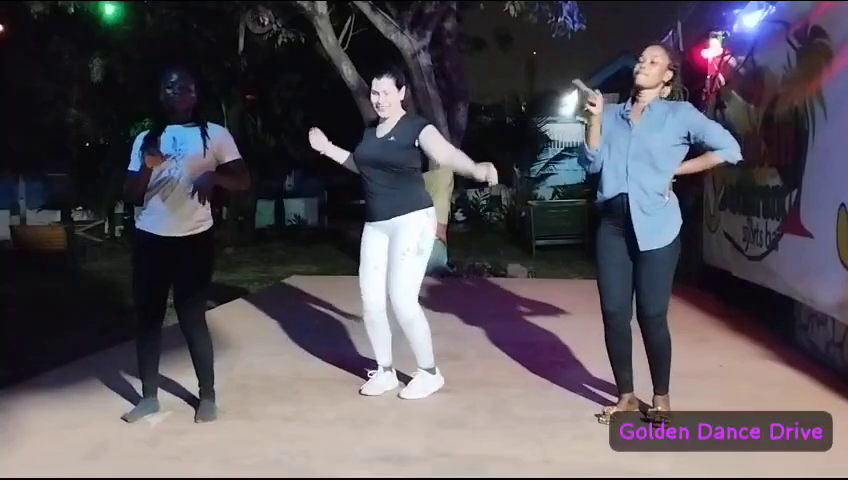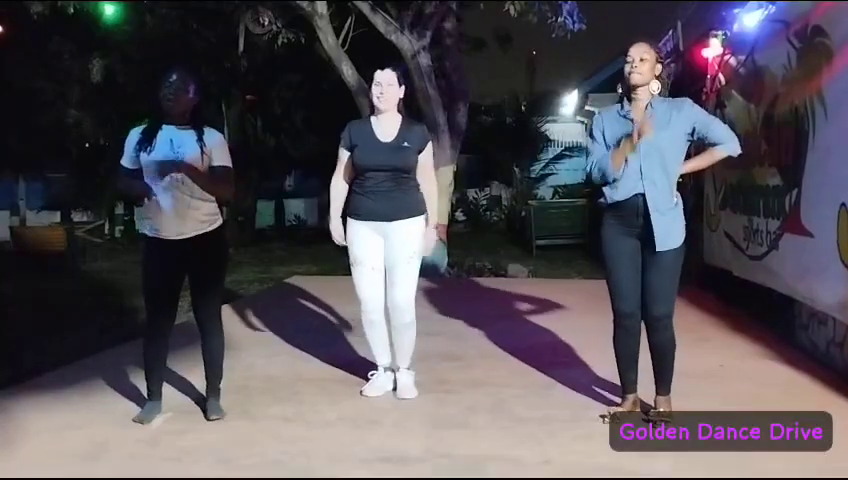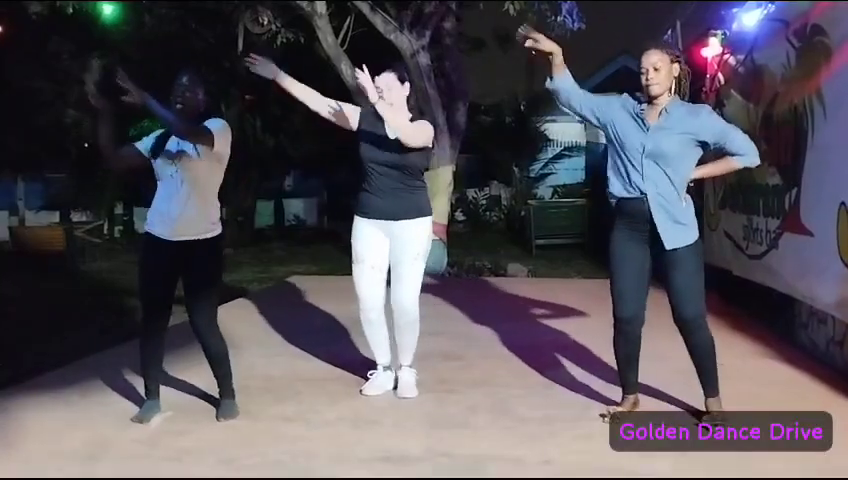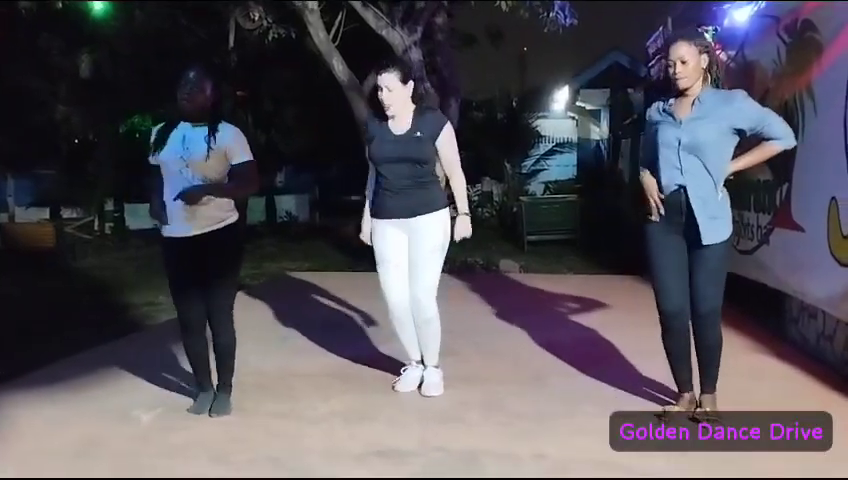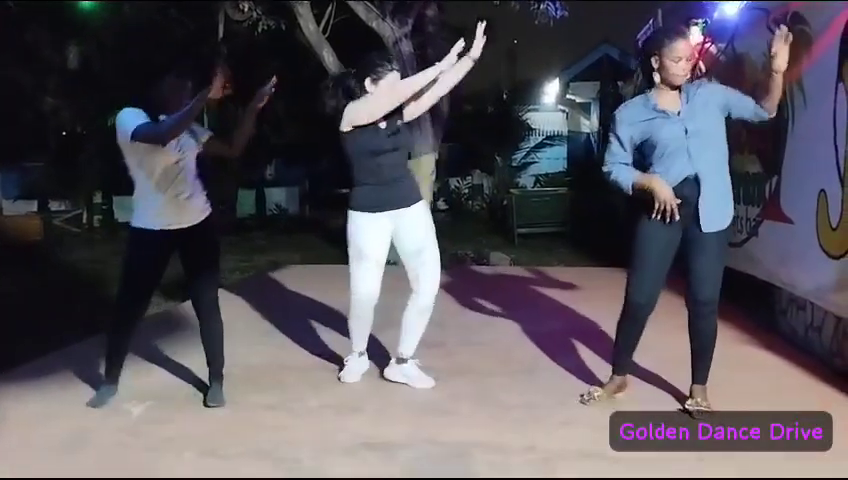
dt=0.5s
person 1, frame 1
left shoulder: (680, 114)
right shoulder: (612, 115)
left elbow: (728, 149)
right elbow: (591, 164)
left wrist: (675, 169)
right wrist: (595, 120)
left hip: (656, 224)
right hip: (612, 223)
left knee: (651, 314)
right knee: (614, 312)
left ankle: (661, 397)
right ankle: (626, 395)
person 1, frame 2
left shoulder: (681, 110)
right shoulder: (606, 118)
left elbow: (728, 142)
right elbow: (599, 172)
left wrist: (680, 168)
right wrist: (631, 141)
left hip: (663, 223)
right hip: (619, 222)
left knee: (658, 315)
right knee: (625, 313)
left ankle: (663, 397)
right ankle: (629, 396)
person 1, frame 3
left shoulder: (697, 117)
right shoulder: (621, 111)
left elbow: (747, 153)
right elbow: (573, 98)
left wrist: (693, 173)
right wrist: (556, 55)
left hip: (675, 226)
right hip: (628, 225)
left knee: (690, 316)
right knee: (627, 317)
left ankle: (713, 399)
right ankle: (629, 396)
person 1, frame 4
left shoulder: (731, 103)
right shoulder: (657, 112)
left elbow: (783, 136)
left wrist: (730, 167)
right wrist: (646, 178)
left hip: (709, 219)
right hip: (665, 218)
left knee: (706, 312)
right knee: (672, 310)
left ankle: (708, 396)
right ankle: (685, 394)
person 1, frame 5
left shoulder: (708, 94)
right shoulder: (631, 113)
left elbow: (762, 111)
right elbow: (614, 167)
left wrist: (778, 71)
right wrist: (651, 183)
left hip: (708, 211)
right hip: (662, 210)
left knee: (703, 302)
right knee: (639, 299)
left ankle: (699, 389)
right ankle: (618, 377)
person 2, frame 1
left shoulder: (215, 134)
right shoulder: (145, 139)
left elbow: (243, 180)
right elbow: (131, 194)
left wrist: (213, 175)
right wrist: (147, 169)
left hip: (194, 239)
right hip: (150, 238)
left knee: (191, 317)
right knee: (148, 316)
left ankle: (207, 396)
right ankle: (148, 396)
person 2, frame 2
left shoulder: (212, 138)
right shoulder: (140, 137)
left elbow: (227, 190)
right elbow: (124, 182)
left wrist: (186, 169)
right wrist: (139, 188)
left hip: (205, 239)
right hip: (158, 241)
left knee: (208, 317)
right knee: (157, 319)
left ankle: (213, 395)
right ankle: (153, 398)
person 2, frame 3
left shoulder: (218, 129)
right shoulder: (159, 138)
left elbow: (189, 132)
right elbow: (115, 158)
left wrist: (143, 99)
right wrist: (103, 110)
left hip: (202, 243)
right hip: (158, 241)
left knee: (204, 323)
right knee: (153, 321)
left ankle: (227, 394)
right ankle: (152, 398)
person 2, frame 4
left shoulder: (228, 135)
right shoulder: (163, 133)
left elbow: (250, 184)
left wrist: (207, 189)
right wrist: (156, 200)
left hip: (219, 236)
right hip: (177, 238)
left knee: (219, 315)
right knee: (189, 318)
left ankle: (224, 390)
right ankle: (204, 388)
person 2, frame 5
left shoulder: (189, 125)
right shoulder: (130, 118)
left elbow: (231, 149)
right elbow: (160, 136)
left wrist: (254, 107)
right wrist: (204, 98)
left hip: (198, 225)
right hip: (150, 229)
left knee: (207, 306)
right knee: (129, 306)
left ankle: (216, 381)
right ankle: (109, 381)
person 3, frame 1
left shoulder: (416, 126)
right shoulder: (372, 131)
left elbow: (446, 153)
right elbow: (359, 163)
left wrist: (475, 169)
right wrist: (328, 149)
left hip: (412, 219)
right hip: (375, 225)
left knee: (402, 299)
right knee: (371, 302)
left ankle: (429, 373)
right ankle: (385, 372)
person 3, frame 2
left shoulder: (417, 133)
right shoulder: (354, 131)
left elbow: (427, 182)
right elbow: (341, 178)
left wrist: (432, 225)
right wrist: (335, 217)
left hip: (406, 224)
right hip: (363, 225)
left knee: (401, 302)
right knee: (370, 303)
left ankle: (404, 372)
right ankle: (383, 371)
person 3, frame 3
left shoulder: (422, 126)
right shoulder: (365, 118)
left elbow: (408, 136)
right elbow: (321, 103)
left wrist: (381, 103)
right wrist: (278, 75)
left hip: (411, 223)
right hip: (368, 221)
left knee: (405, 301)
right knee: (369, 299)
left ankle: (405, 371)
right ankle: (382, 368)
person 3, frame 4
left shoulder: (434, 121)
right shoulder: (374, 127)
left elbow: (453, 169)
left wrist: (463, 213)
right wrist: (367, 213)
left hip: (429, 218)
right hip: (387, 222)
left knee: (422, 298)
right knee: (396, 298)
left ankle: (433, 368)
right ankle: (415, 364)
person 3, frame 5
left shoulder: (397, 113)
right shoulder: (352, 113)
left elbow: (435, 92)
right elbow: (397, 94)
left wrist: (470, 56)
right wrist: (443, 64)
left hip: (411, 210)
right hip: (368, 215)
left knee: (427, 282)
right knee: (364, 294)
left ankle: (402, 361)
right ankle: (358, 356)
